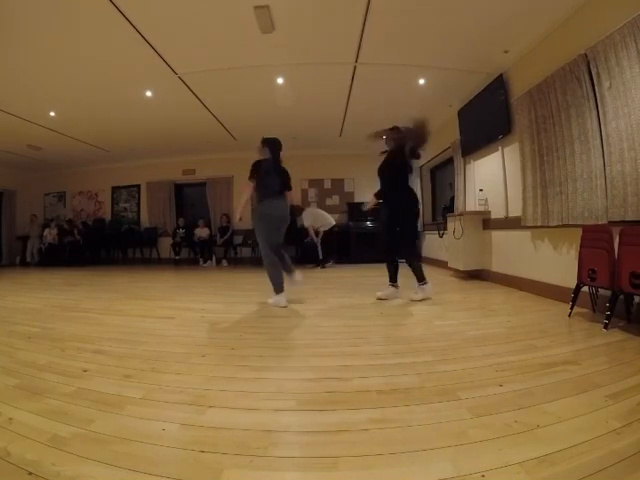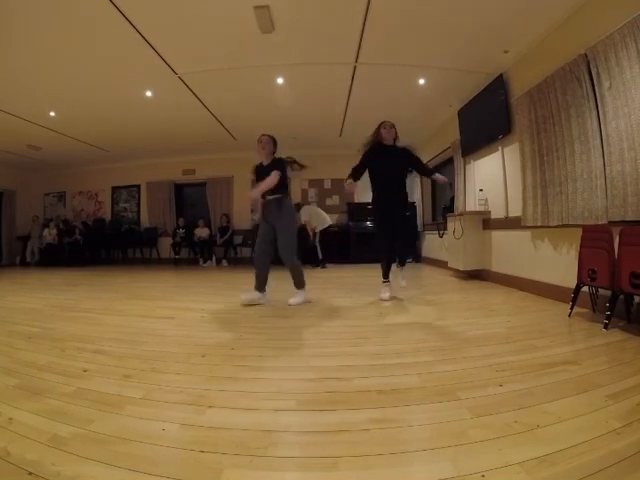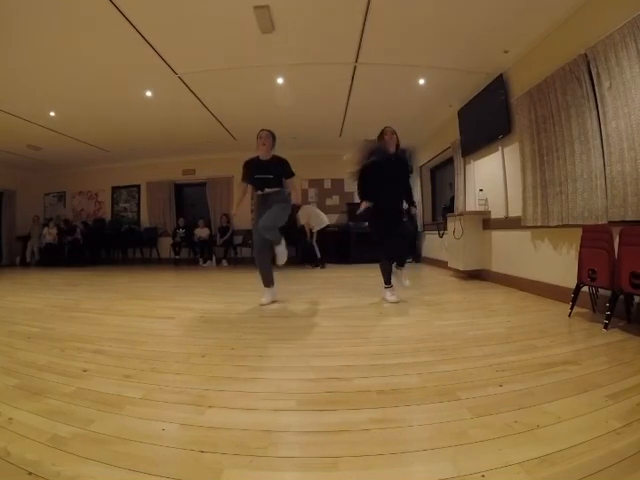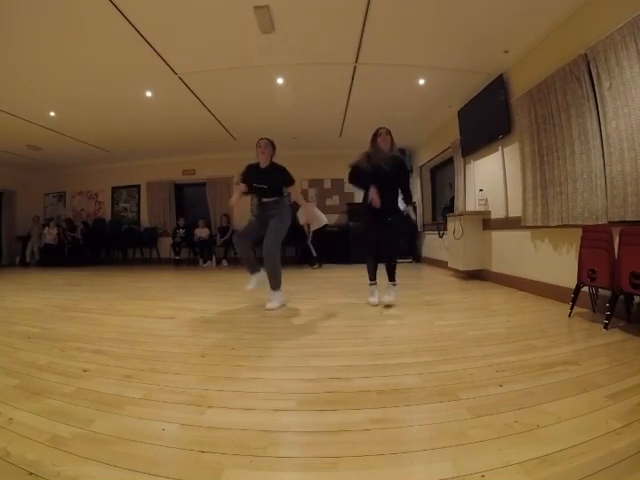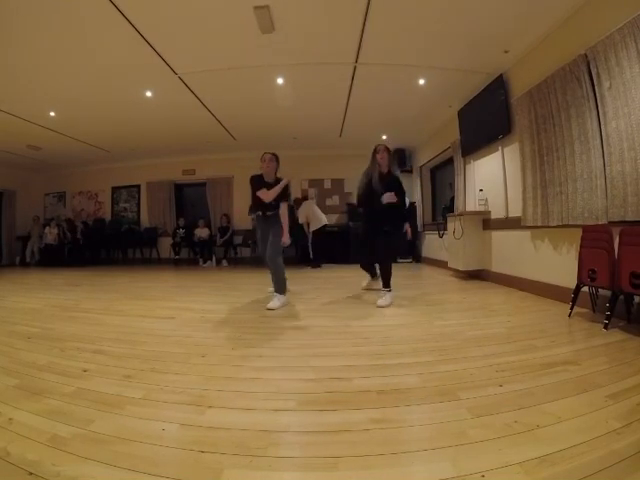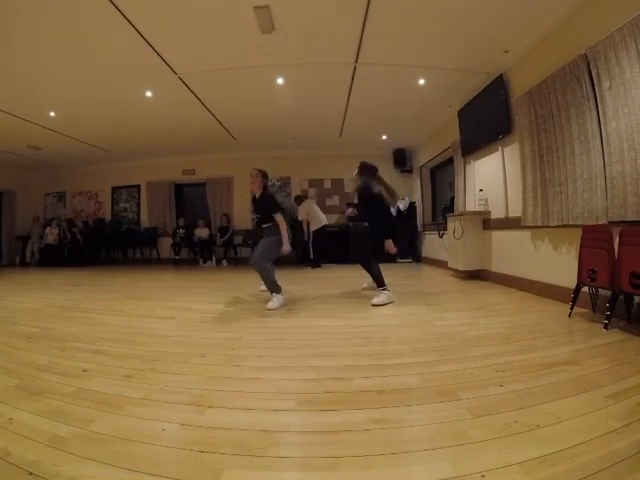
dt=0.3s
person 1, frame 1
left shoulder: (395, 156)
right shoulder: (396, 155)
left elbow: (391, 182)
left wrist: (376, 198)
left hip: (403, 206)
right hip: (394, 207)
left knee: (405, 246)
right knee: (390, 248)
left ankle: (423, 286)
right ankle: (393, 287)
person 1, frame 2
left shoulder: (403, 153)
right shoulder: (373, 152)
left elbow: (419, 165)
right elbow: (359, 168)
left wrist: (434, 175)
right wrist: (351, 179)
left hip: (400, 203)
right hip: (381, 204)
left knee: (401, 241)
right knee: (385, 242)
left ankle: (400, 271)
right ankle: (385, 284)
person 1, frame 3
left shoulder: (402, 159)
right shoulder: (375, 159)
right elbow: (363, 180)
left wrist: (412, 204)
right wrist: (364, 200)
left hip: (396, 209)
right hip: (377, 209)
left knee: (402, 243)
right knee: (385, 247)
left ankle: (399, 268)
right ankle: (388, 288)
person 1, frame 4
left shoulder: (399, 161)
right shoulder: (369, 160)
left elbow: (404, 185)
right elbow: (354, 176)
left wrist: (408, 204)
right wrist: (370, 188)
left hip: (391, 211)
right hip: (372, 211)
left knee: (390, 246)
right knee: (372, 248)
left ankle: (391, 287)
right ankle: (372, 287)
person 1, frame 5
left shoulder: (394, 179)
right shoulder: (369, 178)
left elbow: (401, 202)
right elbow: (363, 202)
left wrist: (405, 221)
right wrist: (381, 199)
left hip: (390, 224)
right hip: (372, 224)
left knee: (385, 254)
right knee: (366, 260)
left ankle: (387, 291)
right ankle: (374, 277)
person 1, frame 6
left shoulder: (368, 191)
right shoulder: (364, 189)
left elbow: (382, 214)
left wrist: (388, 238)
right wrist: (355, 211)
left hip: (382, 230)
right hip: (377, 229)
left knee: (368, 256)
right knee: (364, 254)
left ankle: (385, 292)
right ankle: (376, 282)
person 2, frame 1
left shoulder: (259, 164)
right shoulder: (283, 171)
left elbow: (250, 189)
left wrist: (239, 210)
left hip: (264, 210)
right hip: (281, 209)
left knee: (268, 253)
right knee: (275, 247)
left ankle: (280, 295)
right ankle: (292, 272)
person 2, frame 2
left shoulder: (279, 164)
right shoulder: (258, 169)
left elbow: (273, 179)
left wrist: (257, 191)
right wrist: (260, 212)
left hip: (282, 209)
right hip: (267, 212)
left knee: (287, 253)
right knee: (260, 254)
left ankle: (302, 291)
right ankle: (259, 293)
person 2, frame 3
left shoulder: (281, 162)
right shoulder: (250, 164)
left elbow: (290, 184)
right elbow: (246, 187)
left wrist: (296, 202)
right wrist: (237, 206)
left hip: (280, 202)
right hip: (261, 204)
left knee: (264, 226)
right knee: (260, 251)
left ankle: (278, 242)
right ankle: (269, 291)
person 2, frame 4
left shoulder: (280, 170)
right shoulder: (250, 169)
left elbow: (294, 191)
right elbow: (241, 188)
left wrist: (308, 209)
right wrist: (235, 198)
left hip: (279, 211)
right hip: (261, 211)
left knee: (270, 248)
right knee: (241, 239)
left ankle: (277, 294)
right ankle: (256, 273)
person 2, frame 5
left shoulder: (283, 186)
right shoulder: (255, 180)
left elbow: (283, 210)
right elbow: (266, 197)
left wrist: (286, 233)
right wrist: (282, 184)
left hip: (277, 222)
right hip: (263, 222)
left knee: (273, 256)
right knee: (266, 256)
left ankle: (280, 295)
right ankle: (280, 282)
person 2, frame 6
left shoulder: (268, 198)
right shoulder: (255, 198)
left elbow: (281, 220)
left wrist: (286, 242)
left hip: (277, 233)
right hip: (267, 233)
left knee: (259, 260)
right knee: (256, 260)
left ankle: (278, 295)
right ankle: (271, 283)
